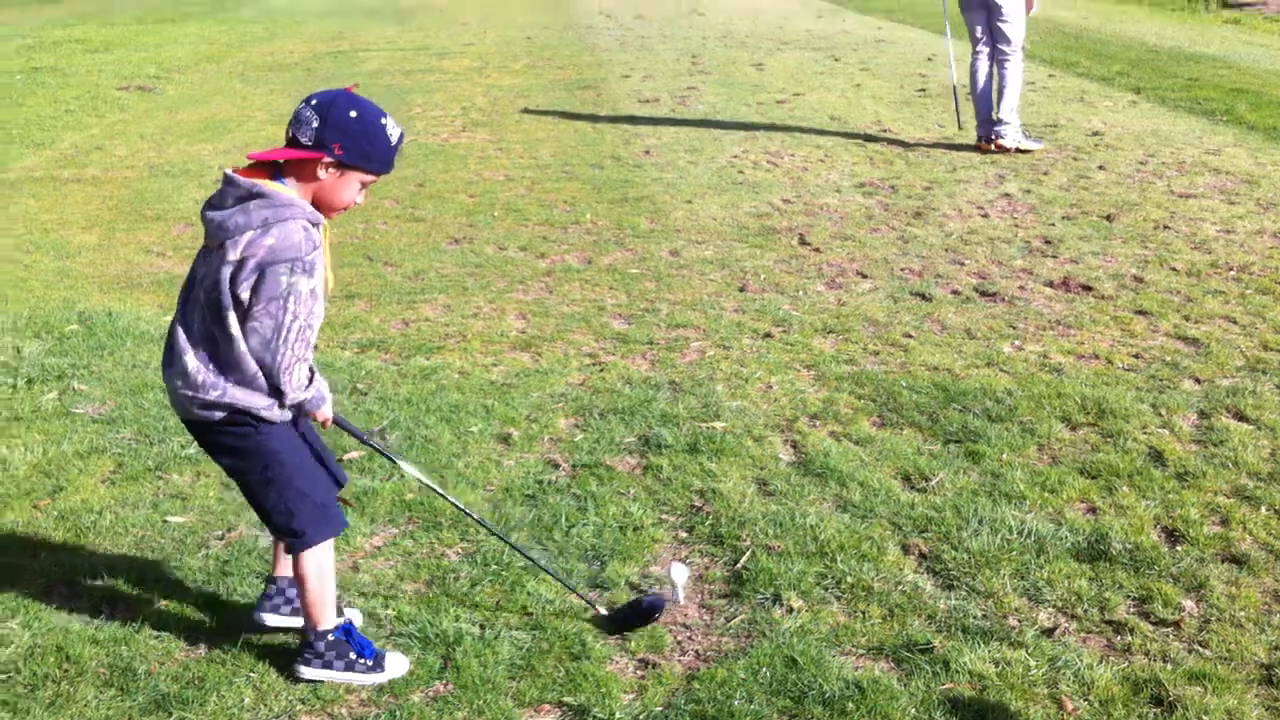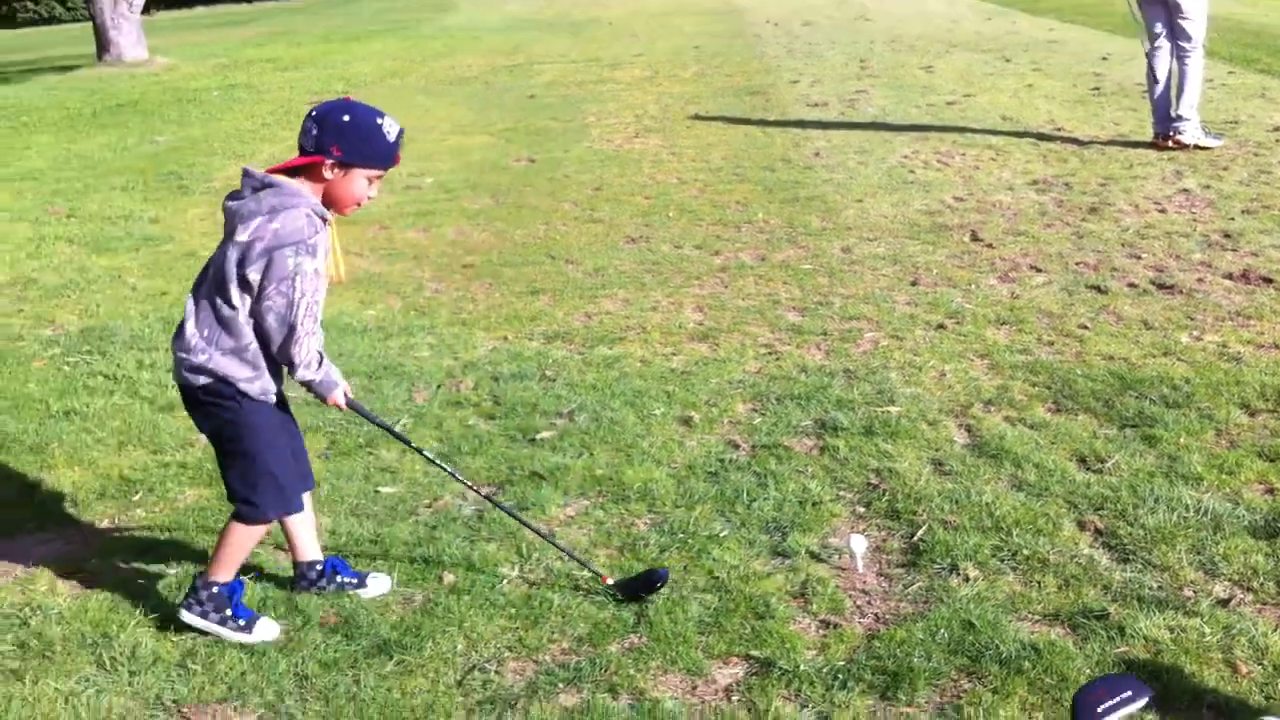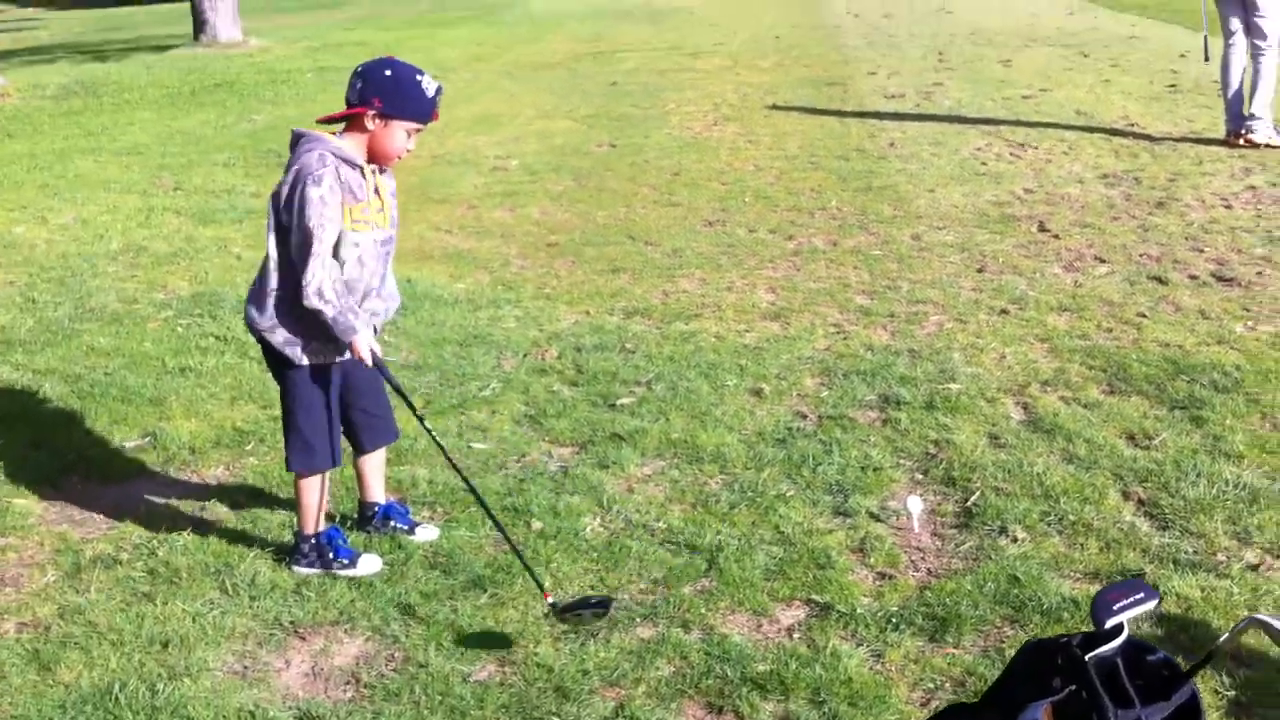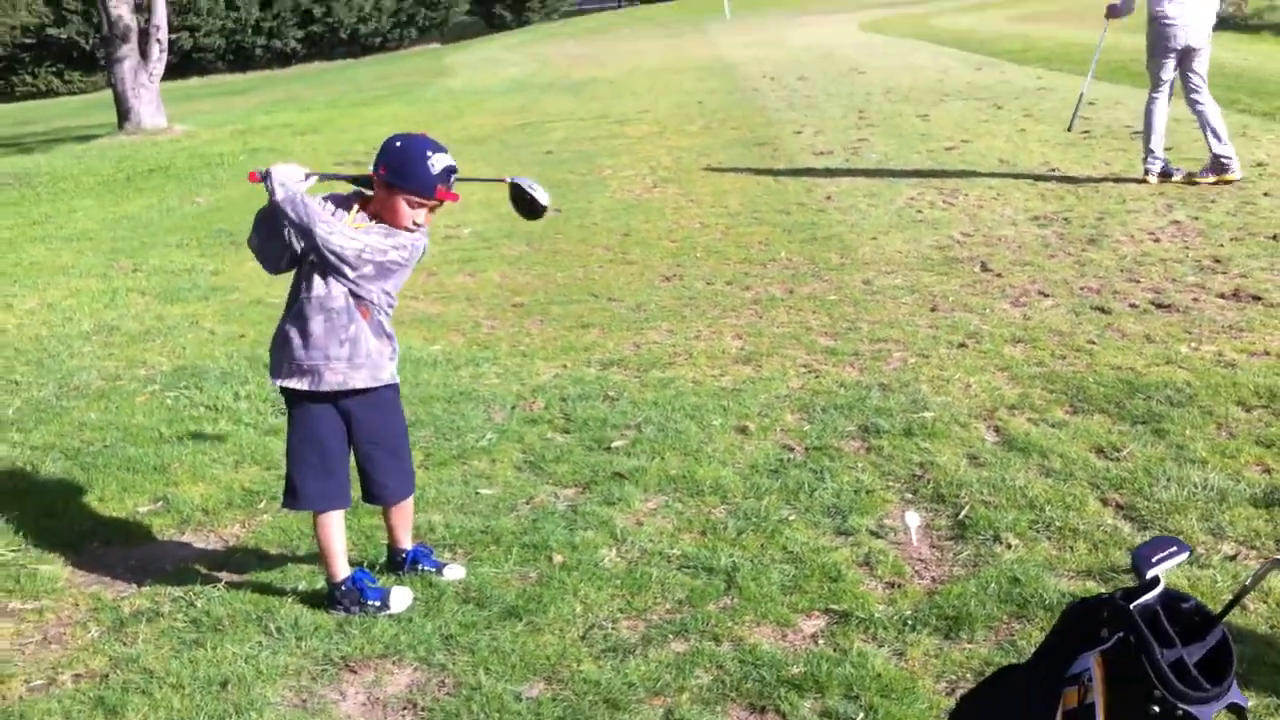
dt=0.7s
person 1, frame 1
left shoulder: (252, 204)
right shoulder: (291, 245)
right elbow: (279, 356)
left wrist: (302, 393)
right wrist: (313, 396)
left hip: (212, 380)
right hip: (233, 400)
left knee: (317, 475)
right knee: (314, 515)
left ankle: (283, 592)
right ankle: (326, 644)
person 1, frame 2
left shoulder: (281, 206)
right shoulder: (298, 232)
right elbow: (290, 328)
left wrist: (317, 371)
right wrist: (324, 379)
left hip: (233, 366)
right hip: (227, 375)
left knee: (287, 473)
right knee: (269, 492)
left ankle: (315, 569)
right ankle: (210, 595)
person 1, frame 3
left shoulder: (379, 180)
right shoulder: (320, 170)
left elbow: (377, 261)
right elbow: (312, 262)
left wrist: (370, 318)
right wrist: (349, 324)
left hip: (348, 328)
right hip: (299, 330)
left knee: (372, 421)
right knee: (316, 439)
left ankle: (376, 509)
right ankle: (312, 543)
person 1, frame 4
left shoulder: (407, 243)
right shoulder: (330, 207)
left elbow: (328, 238)
right elbow: (274, 256)
left wrist: (284, 189)
right wrist: (283, 193)
left hip: (369, 376)
right hip: (307, 372)
left knee: (394, 475)
right knee: (324, 484)
left ankle: (404, 552)
right ankle: (344, 586)
